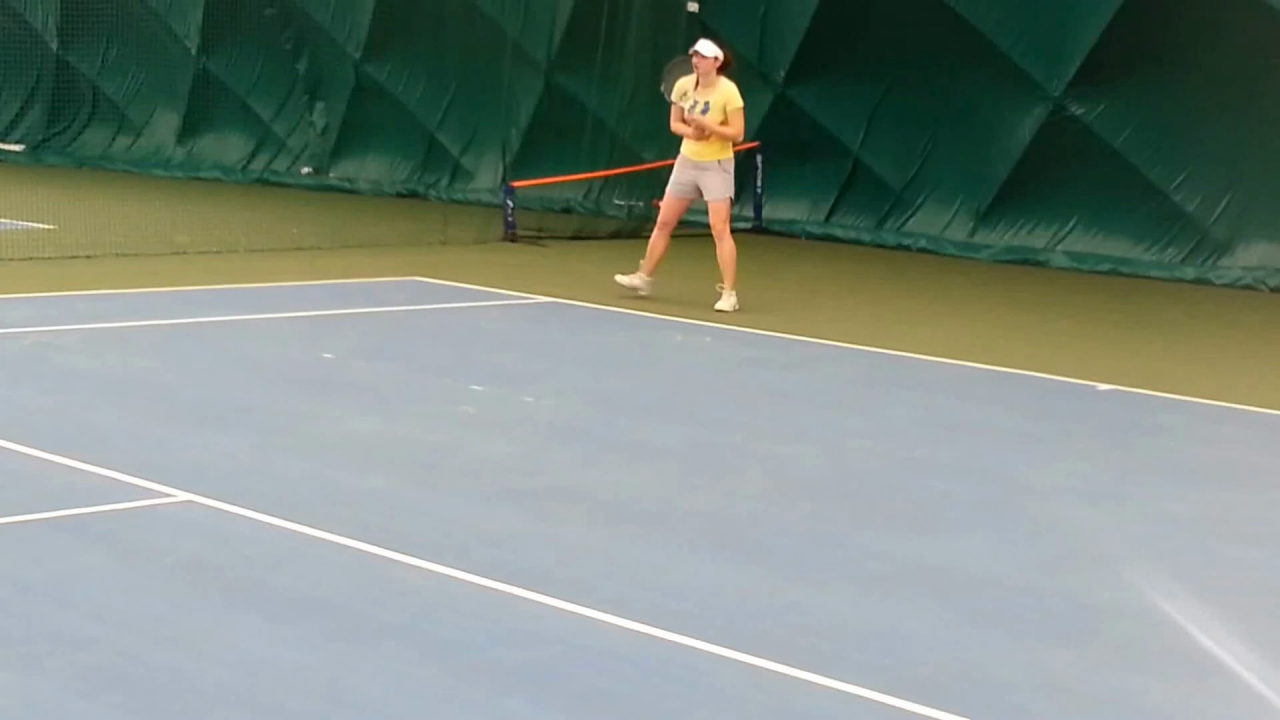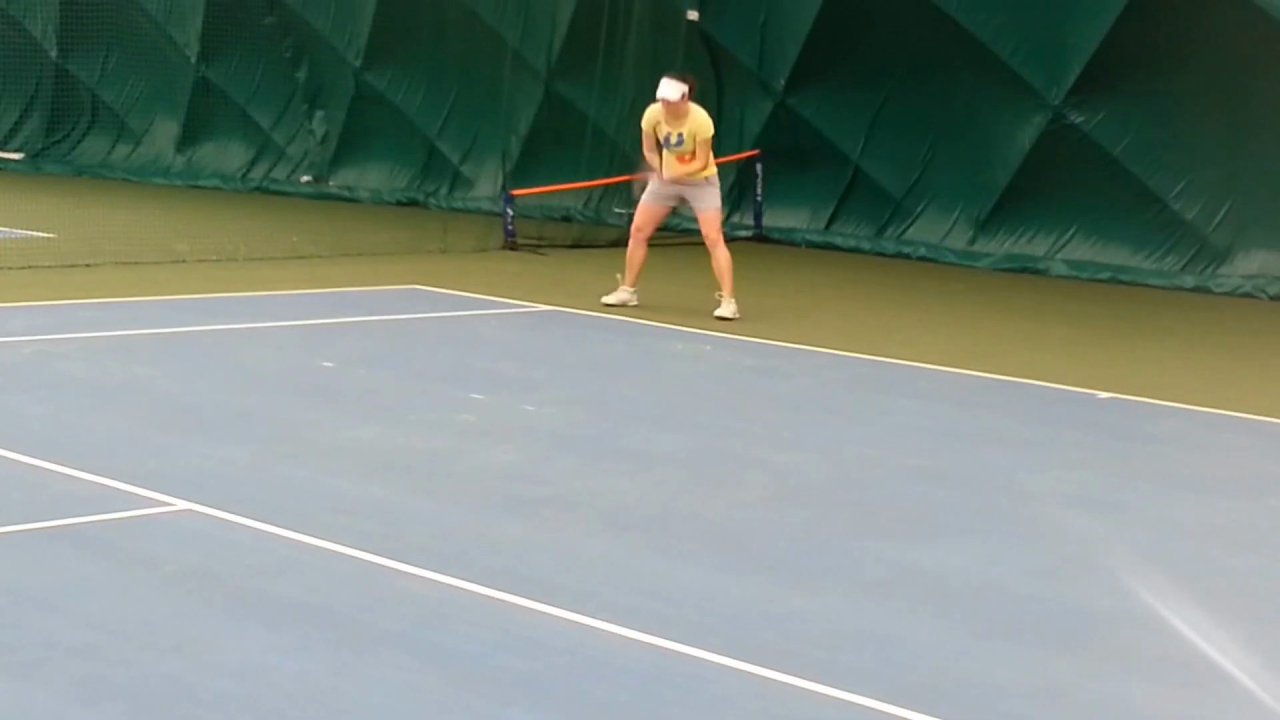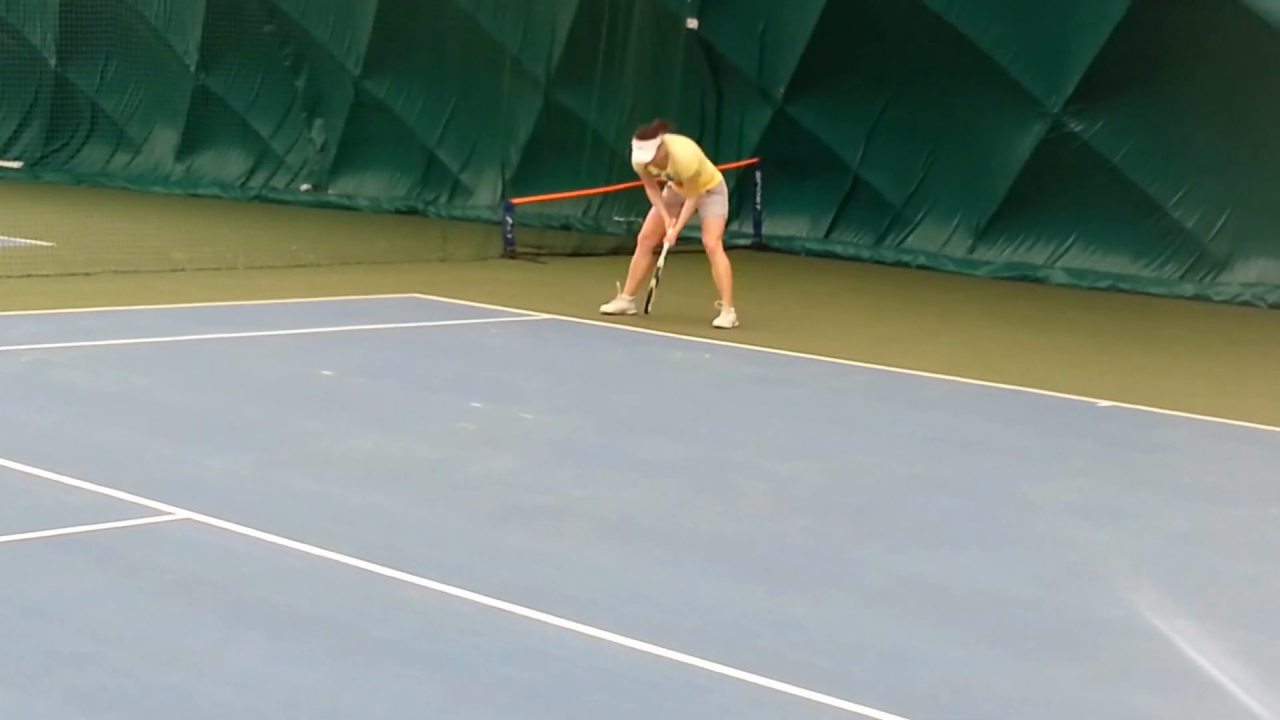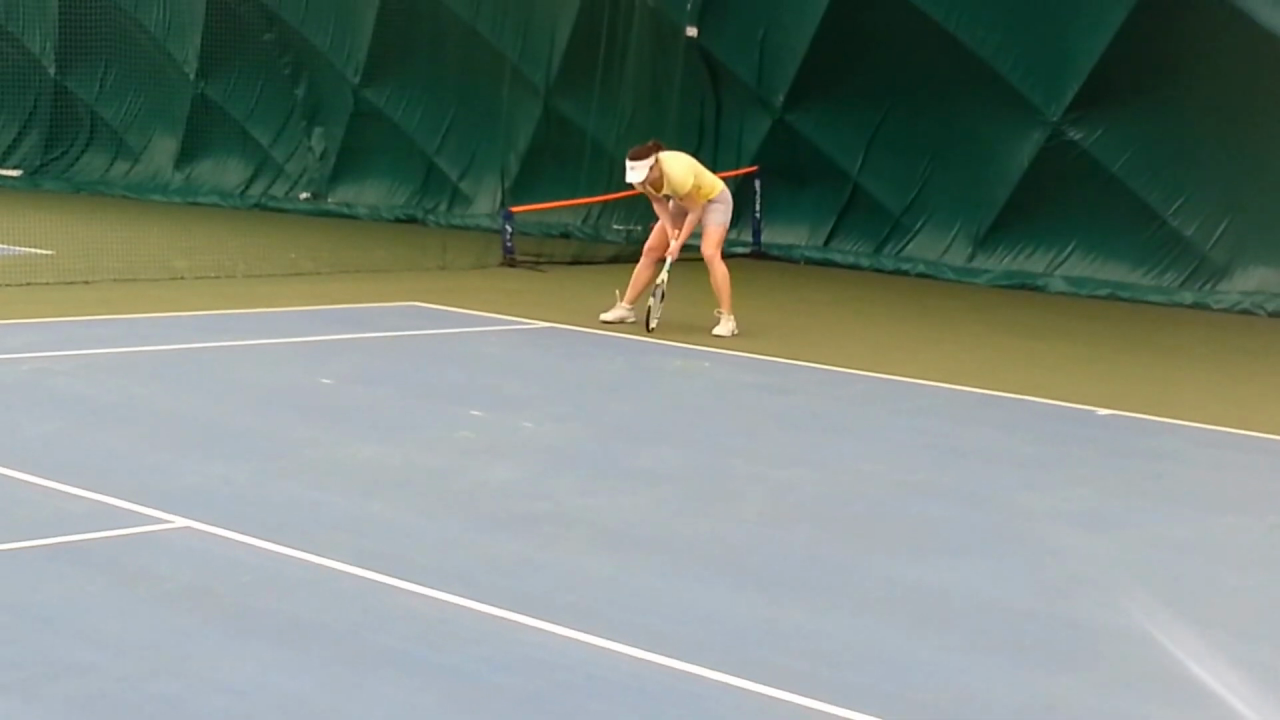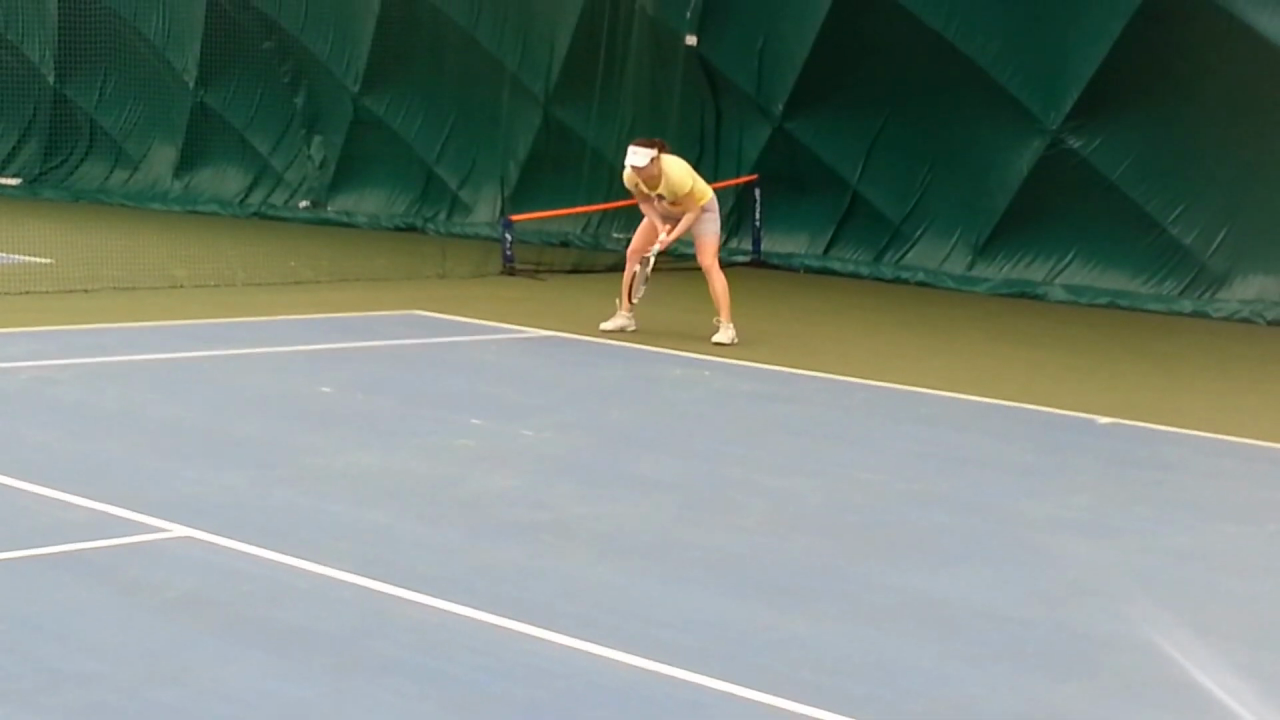
dt=0.3s
person 1, frame 1
left shoulder: (728, 91)
right shoulder: (683, 85)
left elbow: (738, 134)
left wrist: (707, 124)
right wrist: (691, 131)
left hip: (716, 166)
right hip: (687, 162)
left knee: (720, 228)
right knee: (664, 222)
left ankle: (729, 293)
right ankle: (644, 278)
person 1, frame 2
left shoulder: (699, 119)
right shoulder: (652, 115)
left elbow: (702, 163)
right elbow: (649, 151)
left wrist: (675, 175)
right wrist: (659, 171)
left hip: (702, 180)
right hip: (666, 175)
left knee: (713, 237)
right knee: (639, 229)
left ankle: (728, 301)
right ankle: (628, 290)
person 1, frame 3
left shoulder: (683, 155)
right shoulder: (639, 157)
left elbow: (693, 197)
right elbow: (651, 188)
left wrist: (676, 230)
right wrist: (666, 217)
left hip: (709, 189)
right hip: (676, 190)
left knee: (712, 244)
right knee: (645, 239)
left ankle: (728, 310)
right ankle: (627, 298)
person 1, frame 4
left shoulder: (676, 173)
right shoulder: (639, 176)
left elbow: (696, 209)
left wrist: (679, 242)
right wrist: (669, 228)
left hip: (713, 199)
right hip: (683, 201)
left knee: (710, 253)
right knee: (650, 251)
left ankle: (727, 319)
right ankle: (626, 307)
person 1, frame 5
left shoulder: (675, 173)
right shoulder: (630, 175)
left elbow: (693, 211)
right elbow: (645, 202)
left wrist: (671, 238)
right wrist: (659, 225)
left hip: (701, 206)
right hip: (666, 208)
left knee: (708, 263)
right knee: (634, 253)
left ankle: (726, 327)
right ankle: (625, 316)
